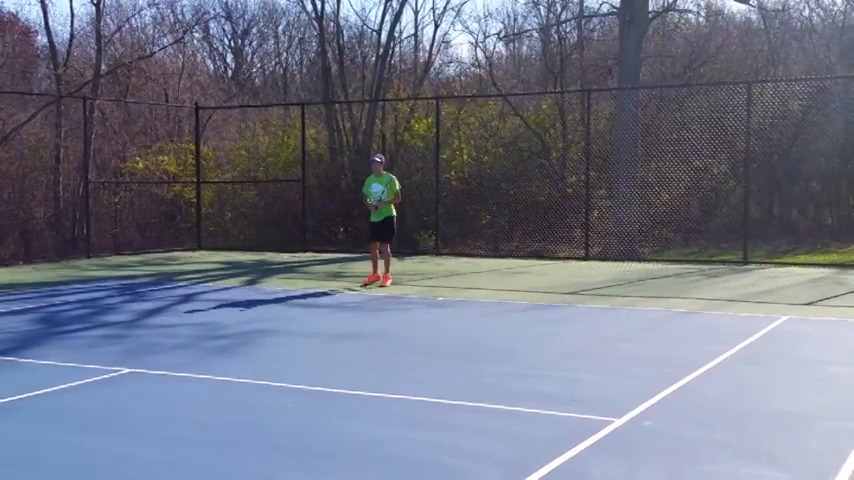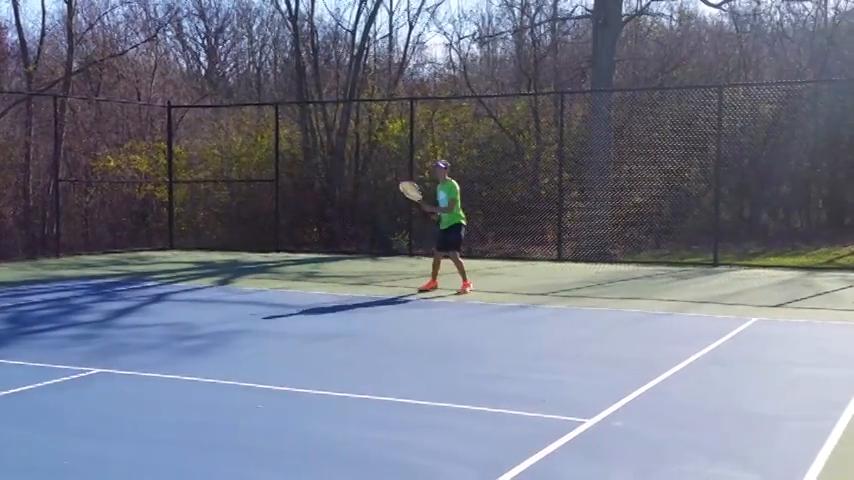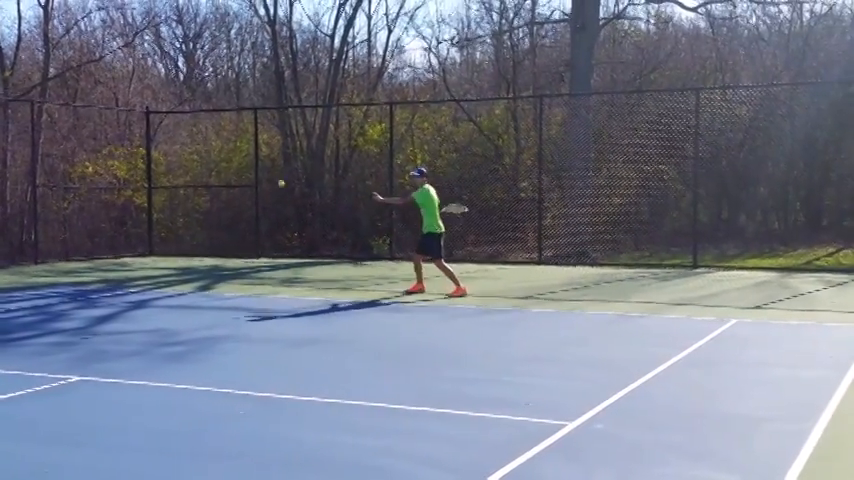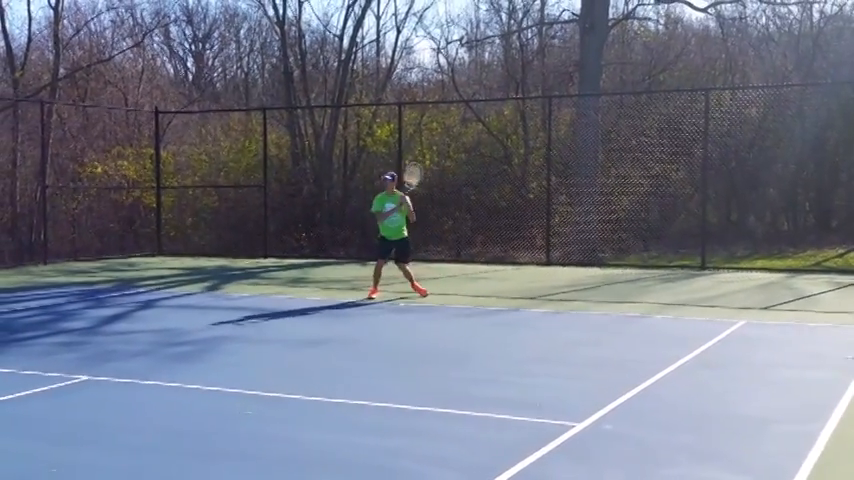
dt=1s
person 1, frame 1
left shoulder: (390, 179)
right shoulder: (369, 181)
left elbow: (398, 198)
right elbow: (366, 199)
left wrist: (384, 203)
right wrist: (370, 206)
left hip: (388, 216)
right hip: (375, 217)
left knee: (385, 246)
right knee: (373, 246)
left ankle: (387, 275)
right ankle: (375, 274)
person 1, frame 2
left shoulder: (452, 186)
right shoulder: (439, 186)
left elbow: (450, 208)
left wrist: (431, 209)
right wrist: (436, 213)
left hip: (456, 223)
right hip: (444, 225)
left knee: (453, 254)
right knee: (437, 254)
left ankle: (466, 283)
right ankle: (433, 282)
person 1, frame 3
left shoulder: (423, 190)
right shoulder: (427, 189)
left elbow: (403, 200)
left wrist: (382, 200)
left hip: (433, 231)
right hip: (428, 231)
left knee: (438, 261)
right knee: (417, 257)
left ankle: (459, 288)
right ankle: (420, 284)
person 1, frame 4
left shoulder: (403, 198)
right shoulder: (379, 199)
left elbow: (413, 219)
right elbow: (378, 218)
left wrist: (408, 205)
right wrist: (394, 209)
left hip: (401, 237)
right hip: (385, 237)
left knee: (402, 265)
right knee: (380, 262)
left ankle: (414, 285)
right ankle: (374, 289)
